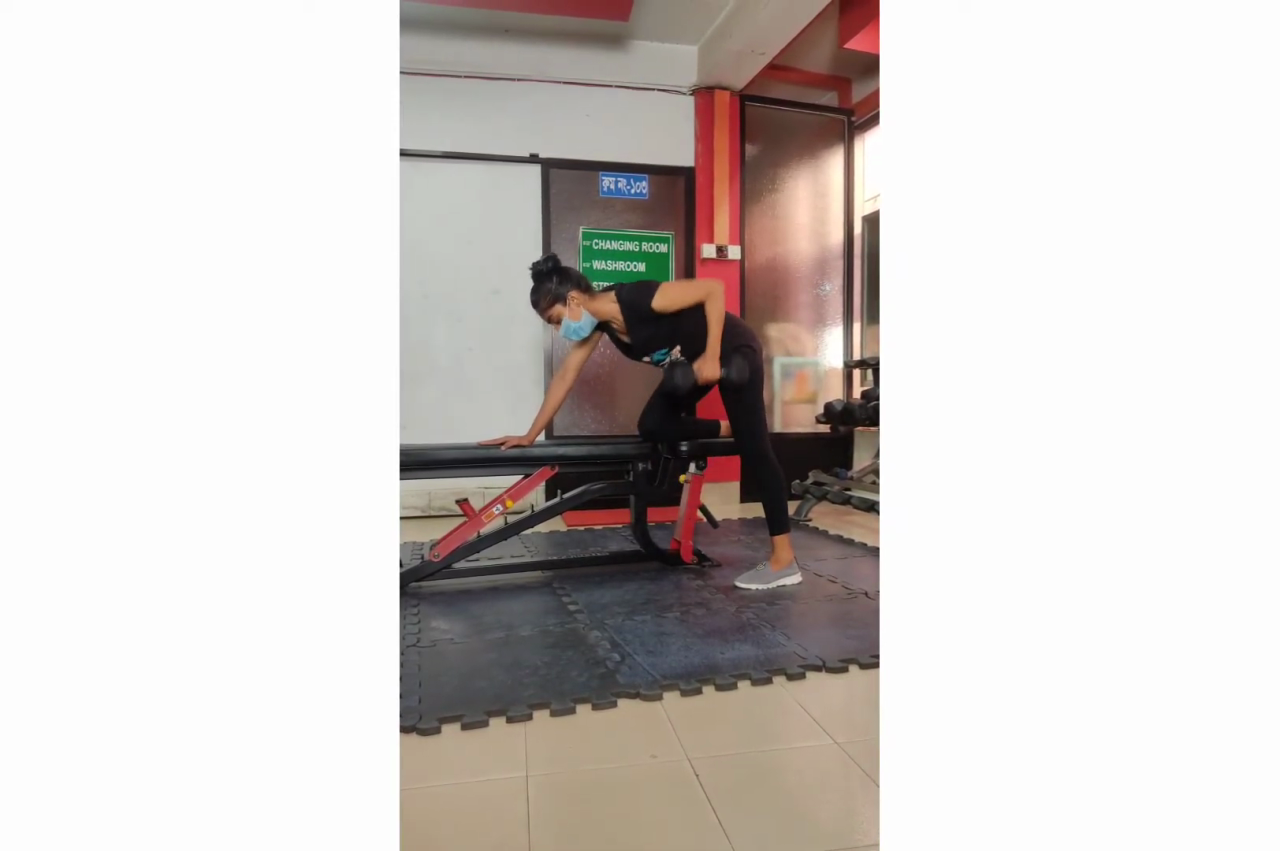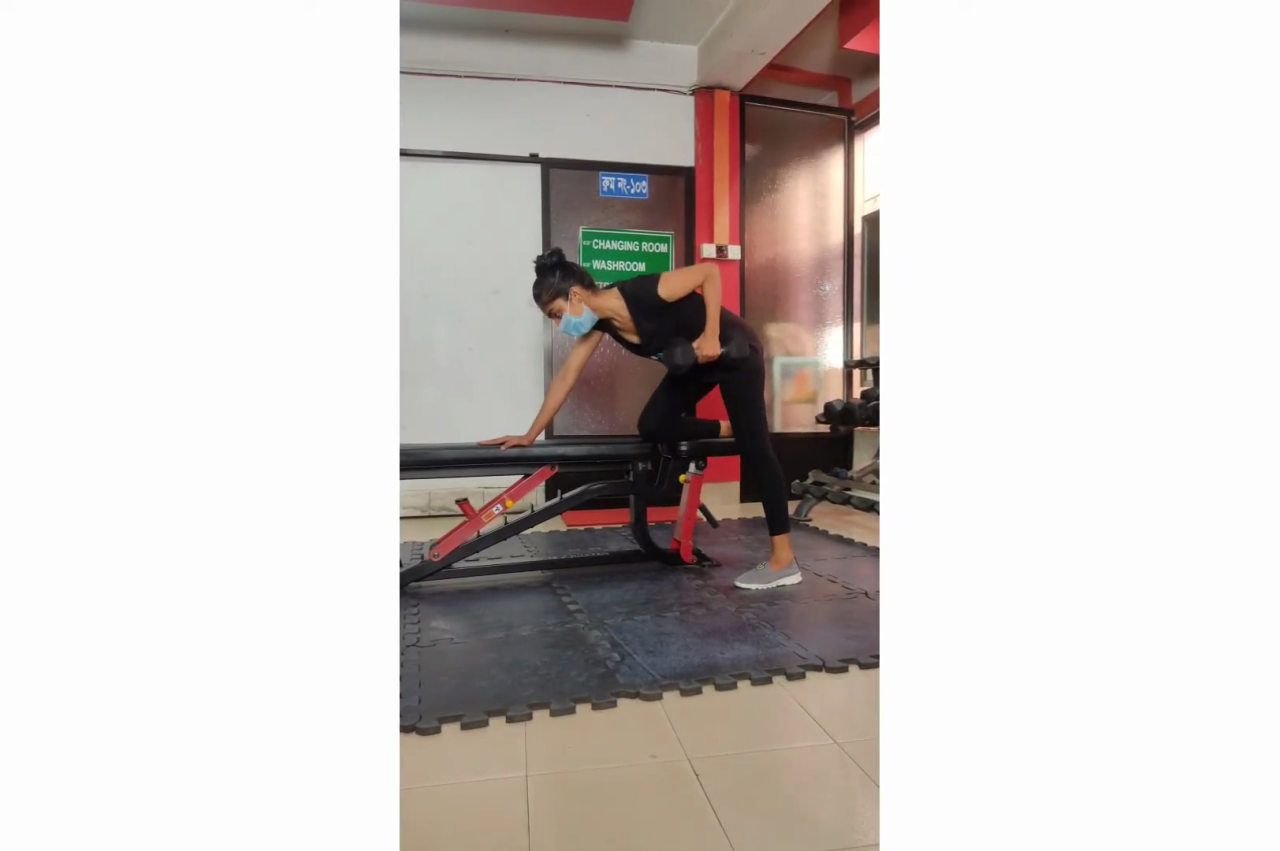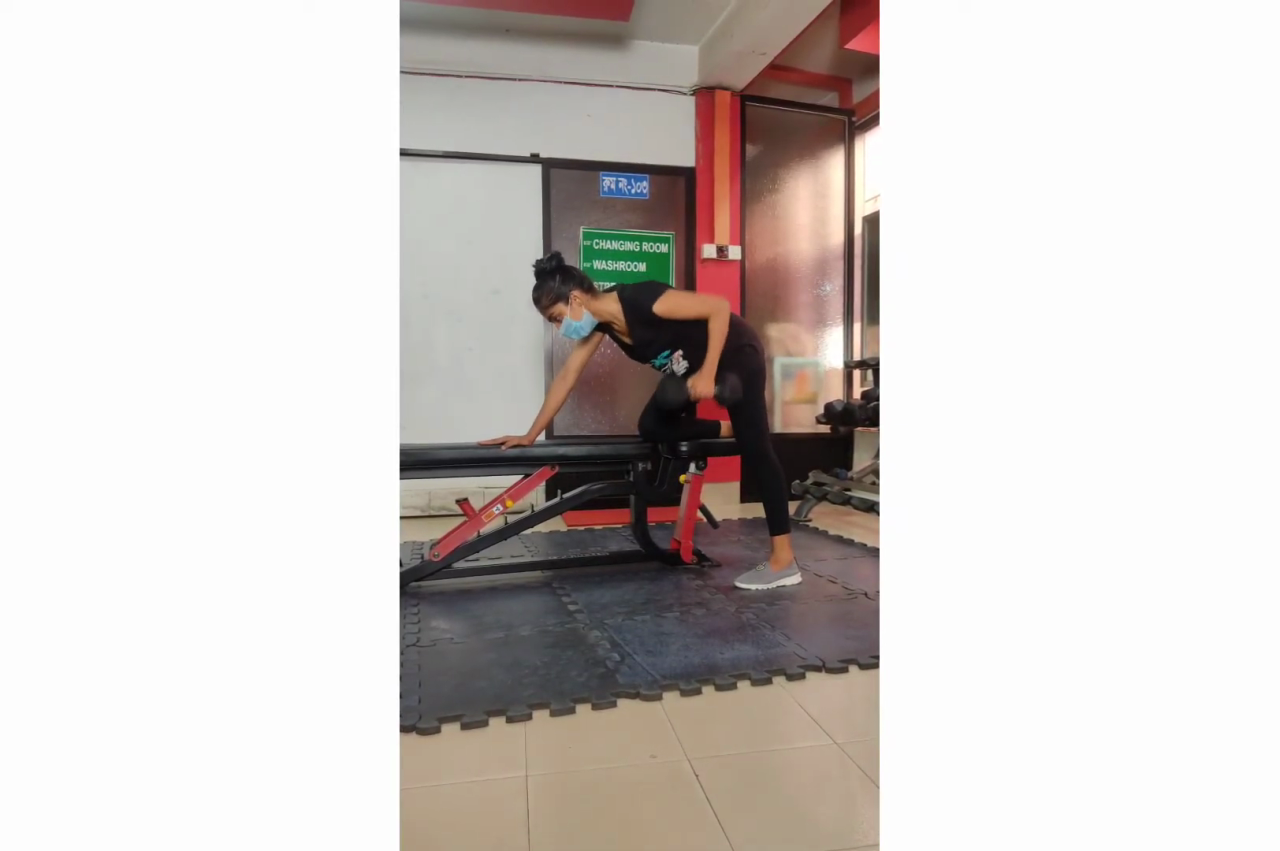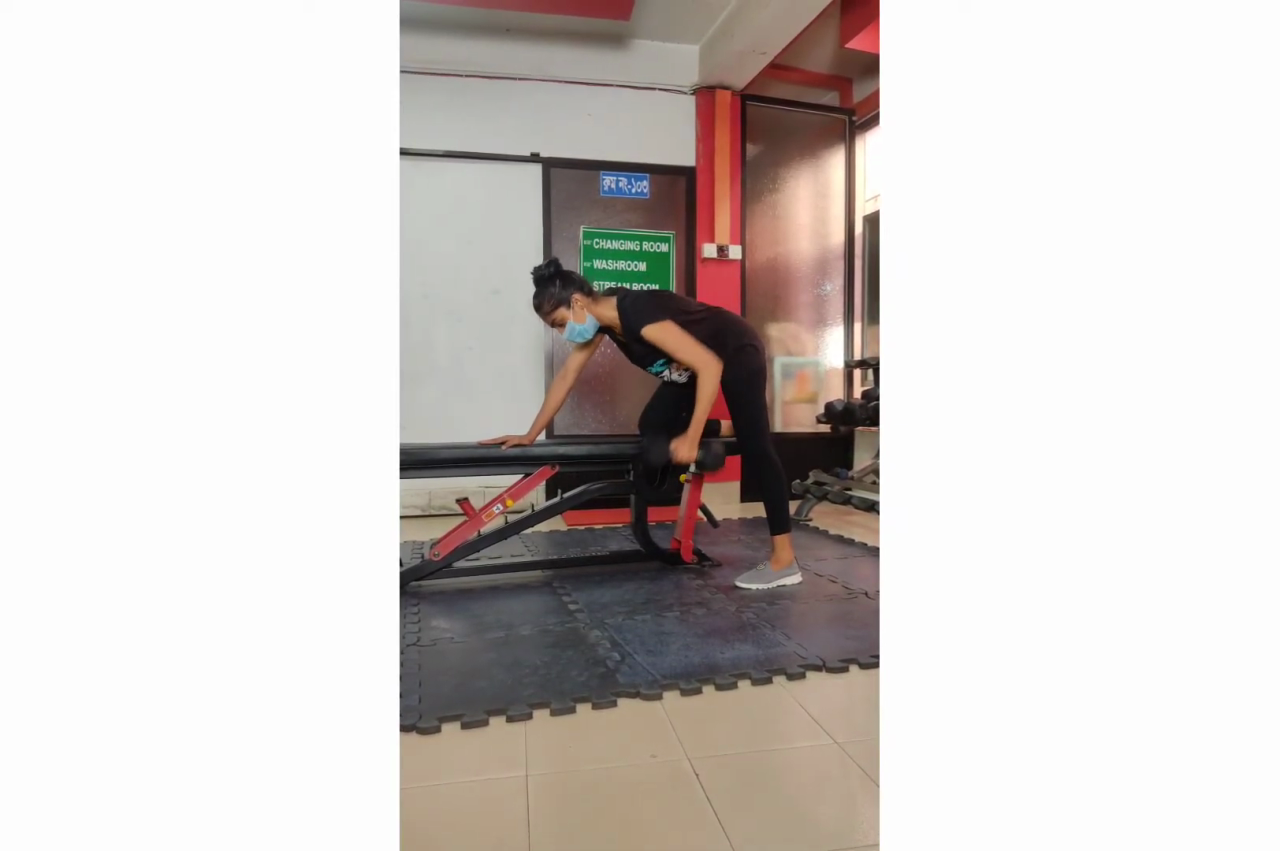
dt=0.2s
person 1, frame 1
left shoulder: (638, 300)
right shoulder: (599, 317)
left elbow: (713, 288)
right elbow: (565, 376)
left wrist: (712, 357)
right wrist: (530, 436)
left hip: (732, 351)
right hip: (690, 360)
left knee: (754, 450)
right knee: (652, 427)
left ankle: (784, 560)
right ankle: (732, 429)
person 1, frame 2
left shoulder: (642, 294)
right shoulder: (601, 317)
left elbow: (709, 272)
right elbow: (568, 374)
left wrist: (710, 336)
right wrist: (530, 435)
right hip: (693, 358)
left knee: (754, 450)
right knee: (652, 427)
left ankle: (784, 560)
right ankle: (732, 428)
person 1, frame 3
left shoulder: (640, 302)
right shoulder: (601, 317)
left elbow: (719, 307)
right elbow: (567, 375)
left wrist: (707, 375)
right wrist: (531, 435)
left hip: (734, 349)
right hip: (692, 361)
left knee: (755, 451)
right knee: (652, 428)
left ankle: (784, 560)
right ankle: (732, 427)
person 1, frame 4
left shoulder: (638, 313)
right shoulder: (602, 312)
left elbow: (710, 366)
right elbow: (567, 375)
left wrist: (692, 438)
right wrist: (531, 435)
left hip: (736, 350)
right hip: (697, 358)
left knee: (756, 450)
right knee: (653, 426)
left ankle: (784, 560)
right ankle: (734, 429)
